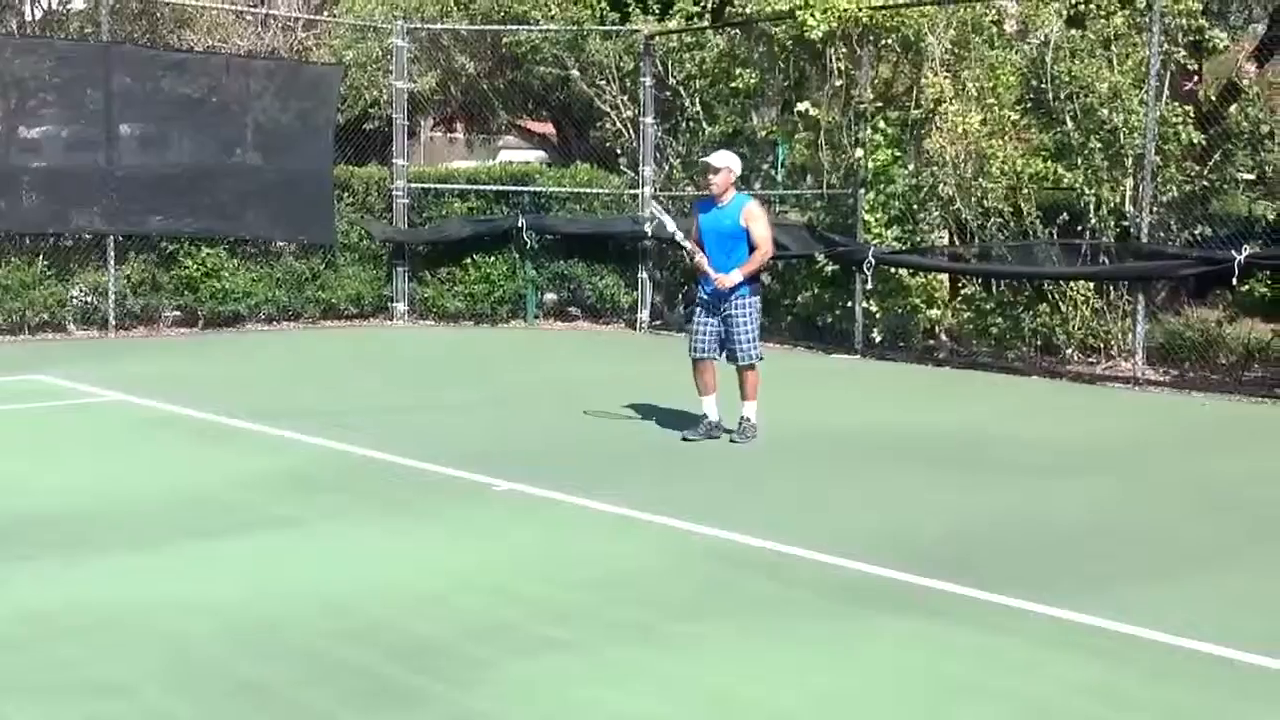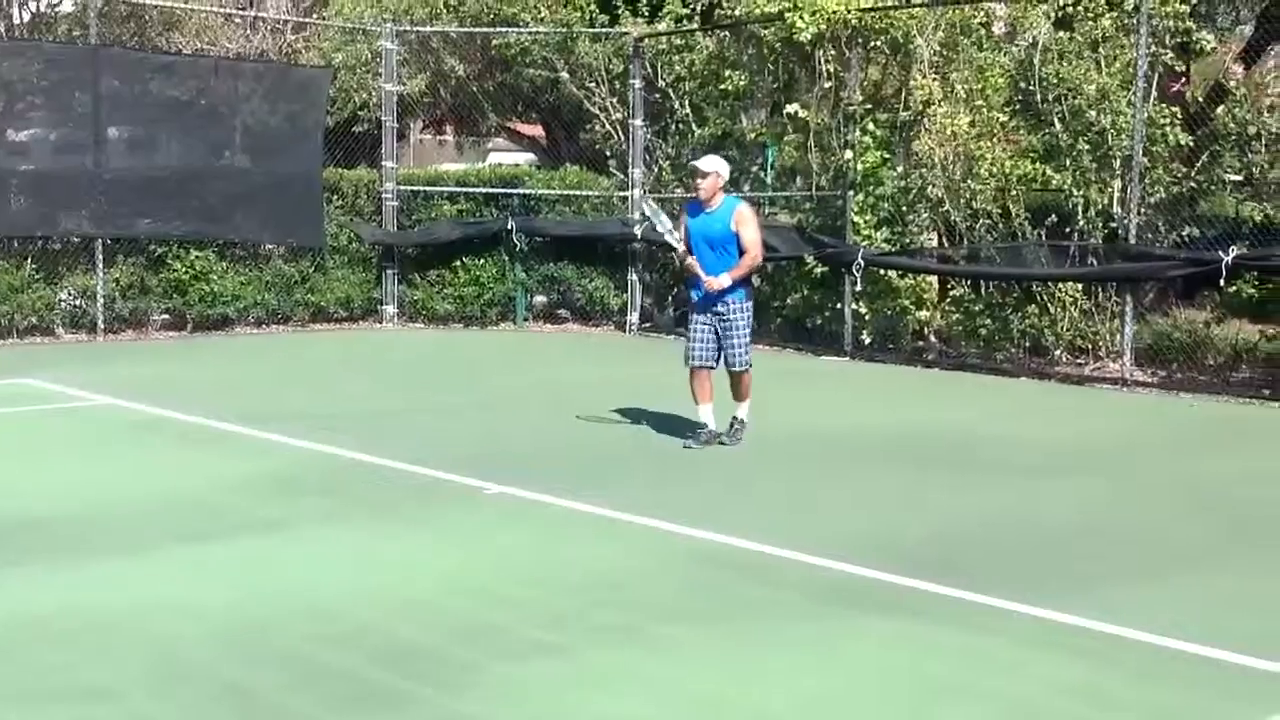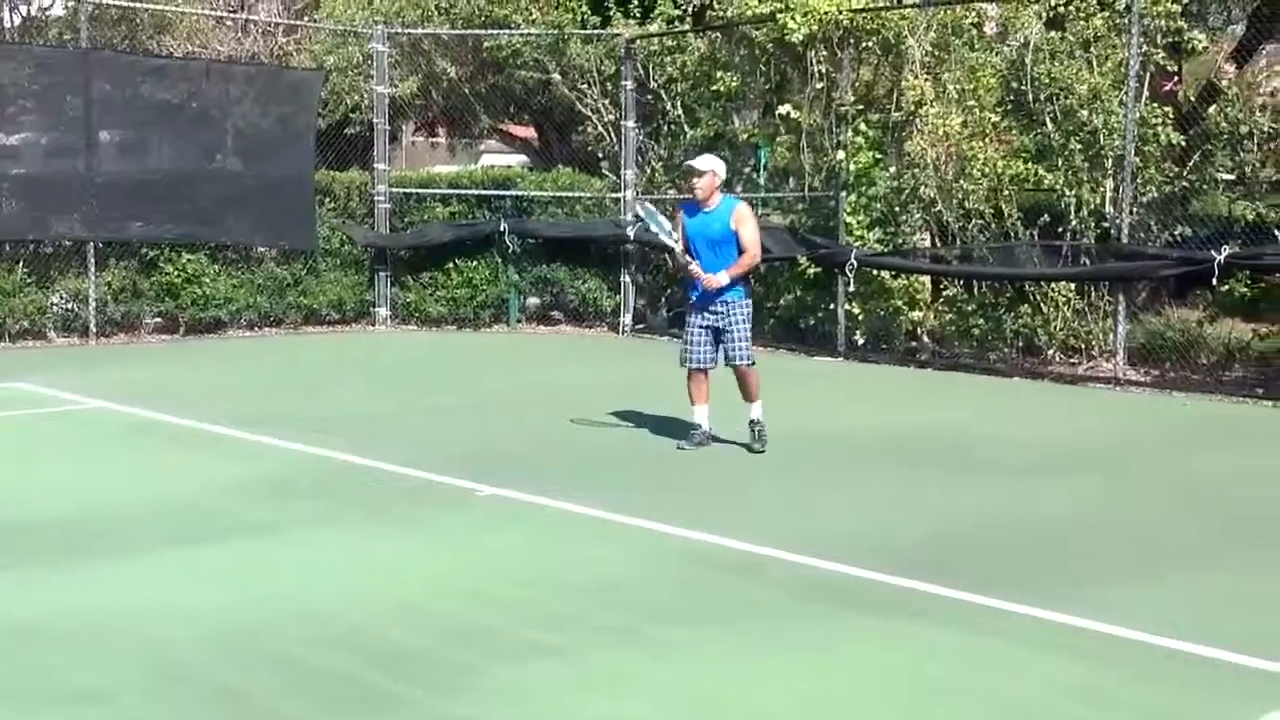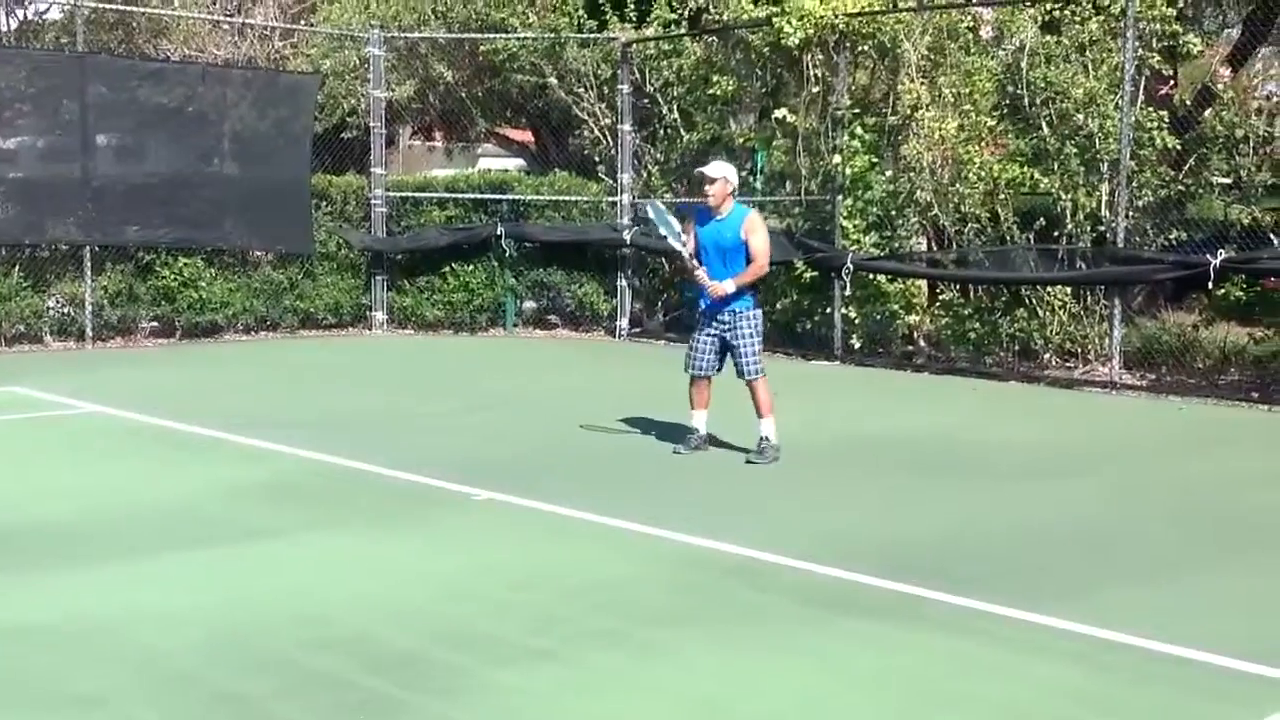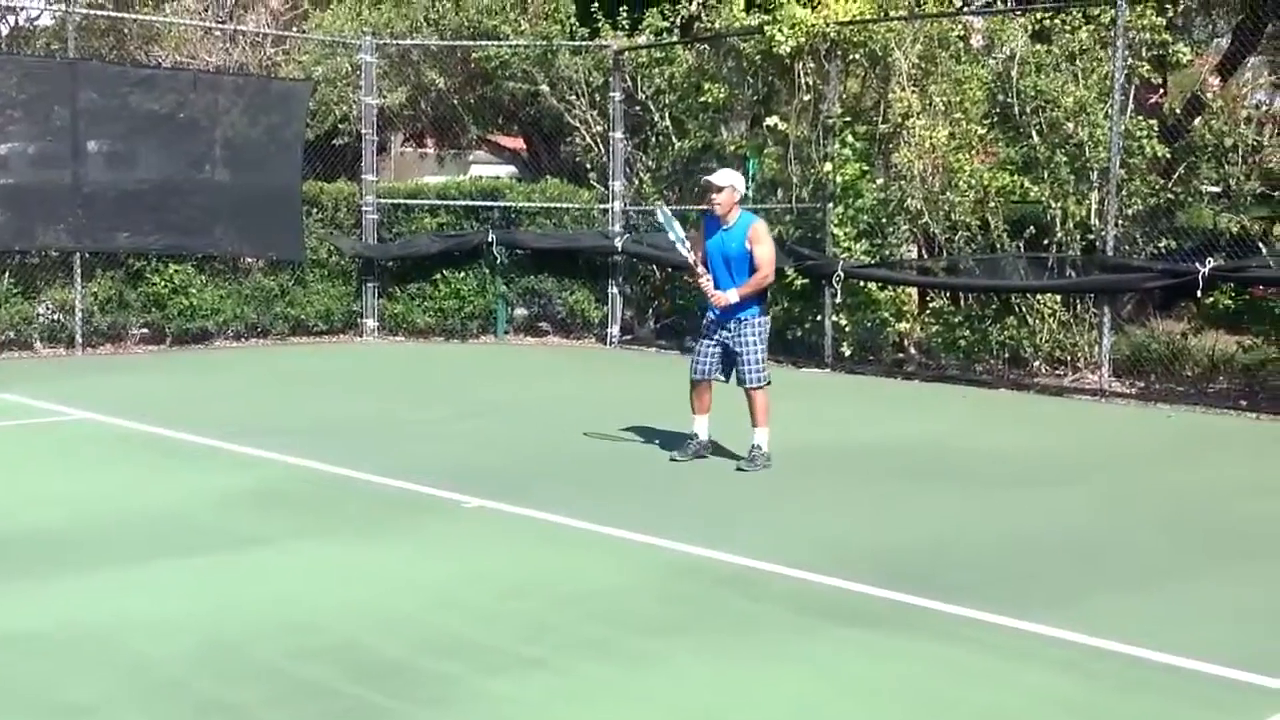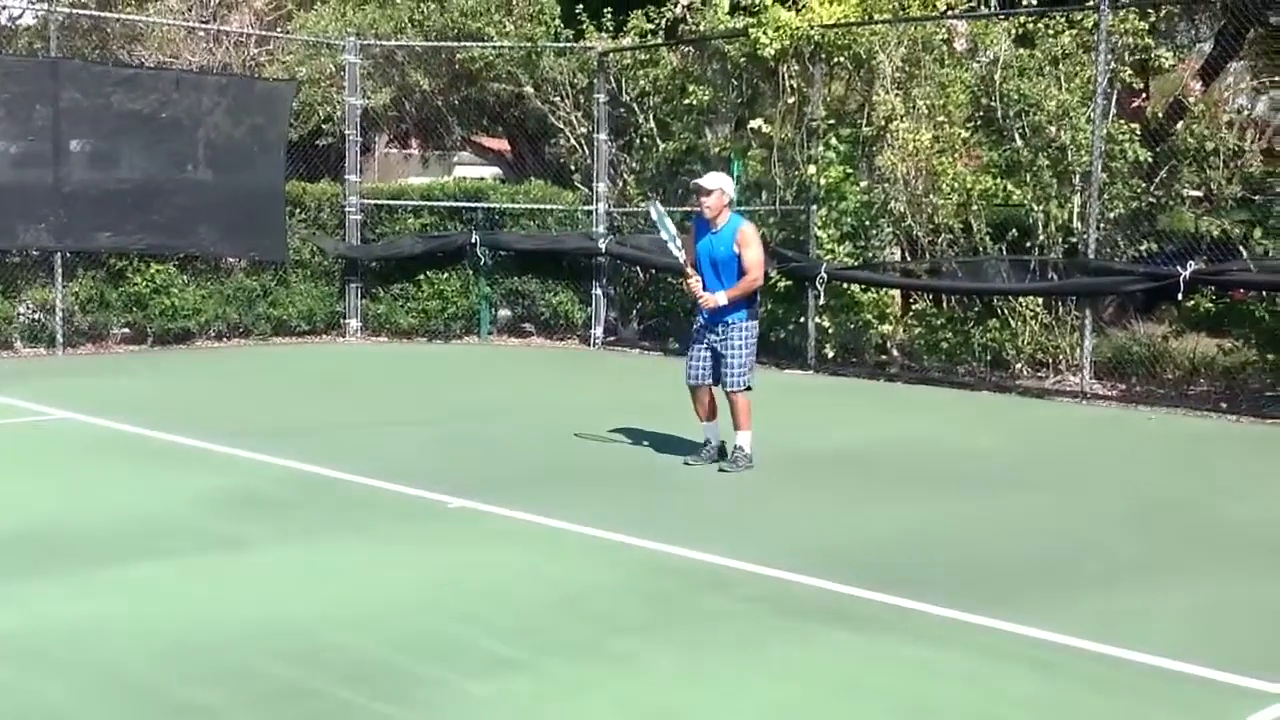
dt=0.2s
person 1, frame 1
left shoulder: (749, 208)
right shoulder: (702, 207)
left elbow: (764, 251)
right elbow: (695, 243)
left wrist: (735, 276)
right wrist: (698, 257)
left hip: (742, 295)
right hip: (707, 293)
left knee: (745, 360)
right knee: (700, 356)
left ankle: (748, 421)
right ankle: (711, 420)
person 1, frame 2
left shoulder: (739, 211)
right shoulder: (689, 211)
left elbow: (754, 255)
right elbow: (683, 249)
left wrist: (725, 279)
right wrist: (688, 262)
left hip: (735, 299)
right hip: (701, 299)
left knee: (738, 366)
right knee: (698, 364)
left ankle: (739, 419)
right ankle: (708, 427)
person 1, frame 3
left shoulder: (737, 210)
right shoulder: (685, 212)
left elbow: (753, 254)
left wrist: (723, 277)
right wrist: (686, 263)
left hip: (734, 299)
right hip: (699, 301)
left knee: (741, 363)
right knee: (696, 366)
left ankle: (756, 420)
right ankle: (701, 428)
person 1, frame 4
left shoulder: (749, 219)
right shoulder: (697, 218)
left elbow: (761, 264)
right elbow: (688, 257)
left wrist: (729, 285)
right wrist: (695, 270)
left hip: (743, 309)
right hip: (708, 309)
left knee: (753, 374)
right knee: (698, 373)
left ankle: (768, 440)
right ankle: (699, 432)
person 1, frame 5
left shoulder: (755, 227)
right shoulder: (707, 225)
left elbow: (766, 274)
right elbow: (698, 263)
left wrist: (732, 295)
right wrist: (702, 277)
left hip: (749, 317)
right hip: (716, 316)
left knee: (753, 383)
right knee: (700, 377)
left ankle: (761, 448)
right ankle: (700, 439)
person 1, frame 6
left shoulder: (743, 231)
right shoulder: (697, 228)
left elbow: (756, 277)
right elbow: (691, 265)
left wrist: (721, 297)
right wrist: (693, 280)
left hip: (738, 320)
right hip: (706, 320)
left knee: (735, 386)
right knee: (697, 383)
left ankle: (743, 450)
right ankle: (713, 443)
